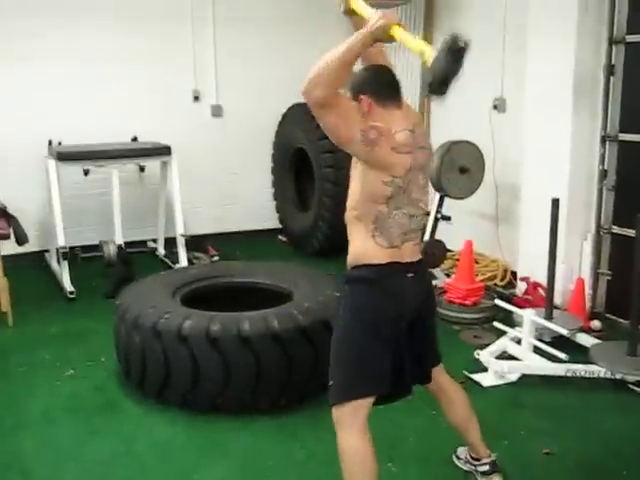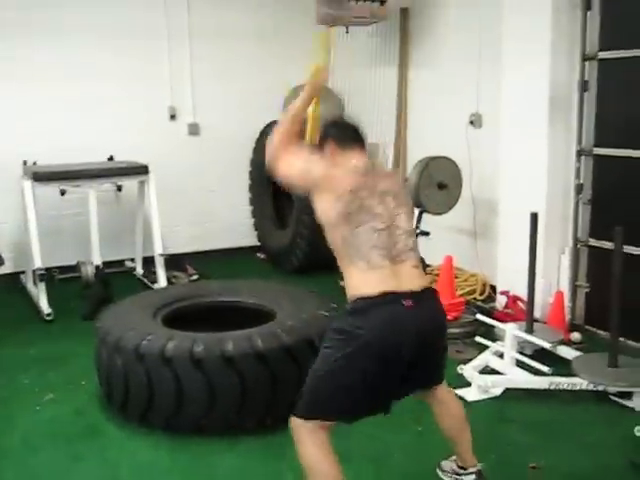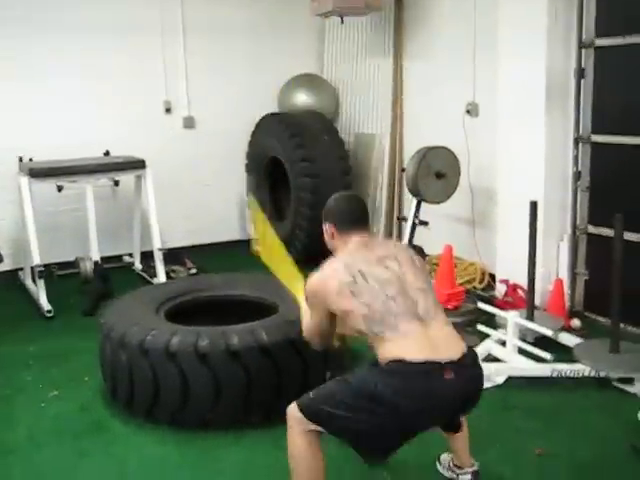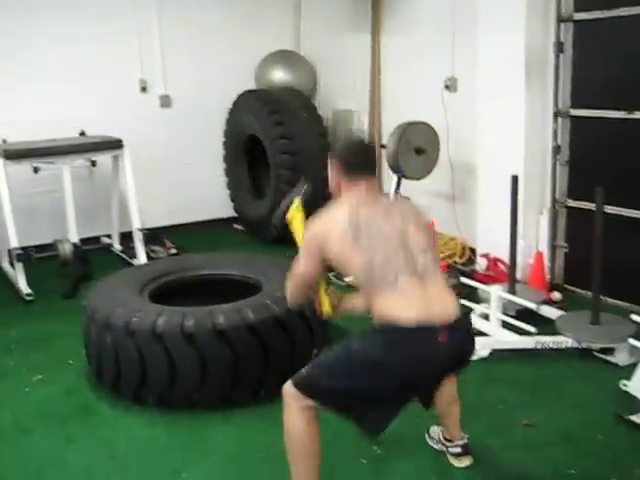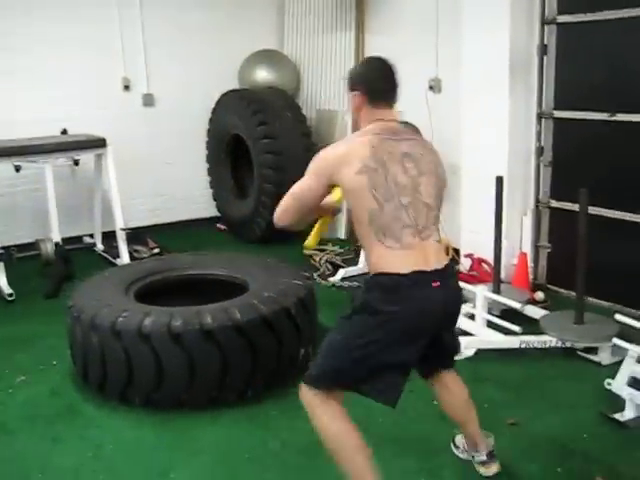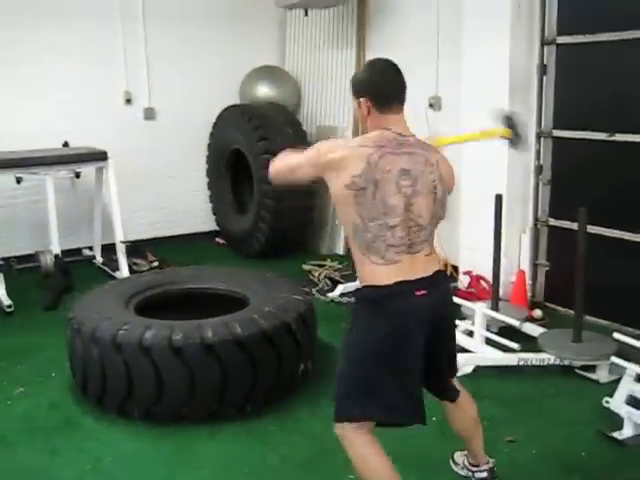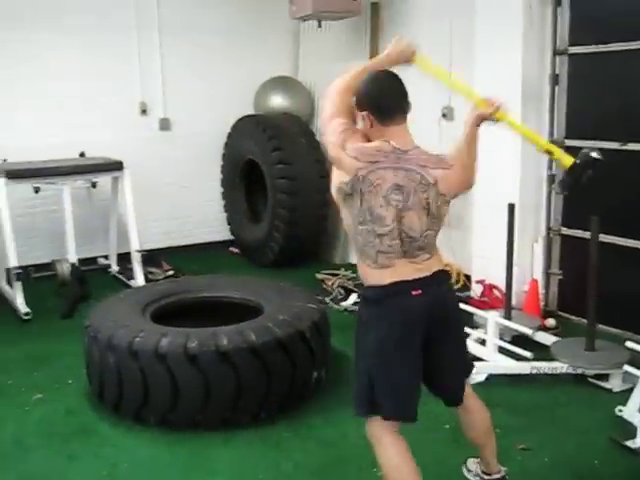
dt=0.2s
person 1, frame 1
left shoulder: (381, 146)
right shoulder: (415, 129)
left elbow: (317, 92)
right elbow: (381, 77)
left wrist: (365, 34)
right wrist: (368, 34)
left hip: (374, 286)
right hip: (415, 280)
left knee: (349, 415)
right knee: (434, 373)
person 1, frame 2
left shoulder: (326, 176)
right shoulder: (391, 177)
left elbow: (276, 155)
left wrist: (304, 100)
left hip: (374, 317)
right hip: (426, 308)
left knee: (307, 425)
right knee: (435, 386)
person 1, frame 3
left shoulder: (323, 280)
right shoulder: (406, 253)
left elbow: (316, 339)
left wrist: (309, 310)
left hip: (410, 384)
right hip: (467, 374)
left knee: (299, 419)
person 1, frame 4
left shoulder: (324, 226)
right shoulder: (412, 211)
left elbow: (295, 296)
left hip: (404, 347)
right hip: (458, 337)
left knee: (296, 396)
right ankle: (454, 441)
person 1, frame 5
left shoulder: (340, 153)
right shoulder: (426, 149)
left elbow: (283, 217)
left wrist: (322, 206)
left hip: (396, 297)
right hip: (444, 287)
left knee: (316, 392)
right knee: (439, 368)
person 1, frame 6
left shoulder: (339, 155)
right shoulder: (439, 164)
left elbow: (277, 168)
left hip: (385, 304)
right hip: (435, 293)
left knee: (353, 426)
right knee: (448, 388)
person 1, frame 7
left shoulder: (348, 160)
right shoulder: (443, 172)
left elbow: (335, 97)
right elbow: (465, 178)
left wrist: (384, 58)
right wrist: (475, 121)
left hip: (387, 305)
right hip: (437, 293)
left knee: (382, 427)
right knee: (461, 394)
